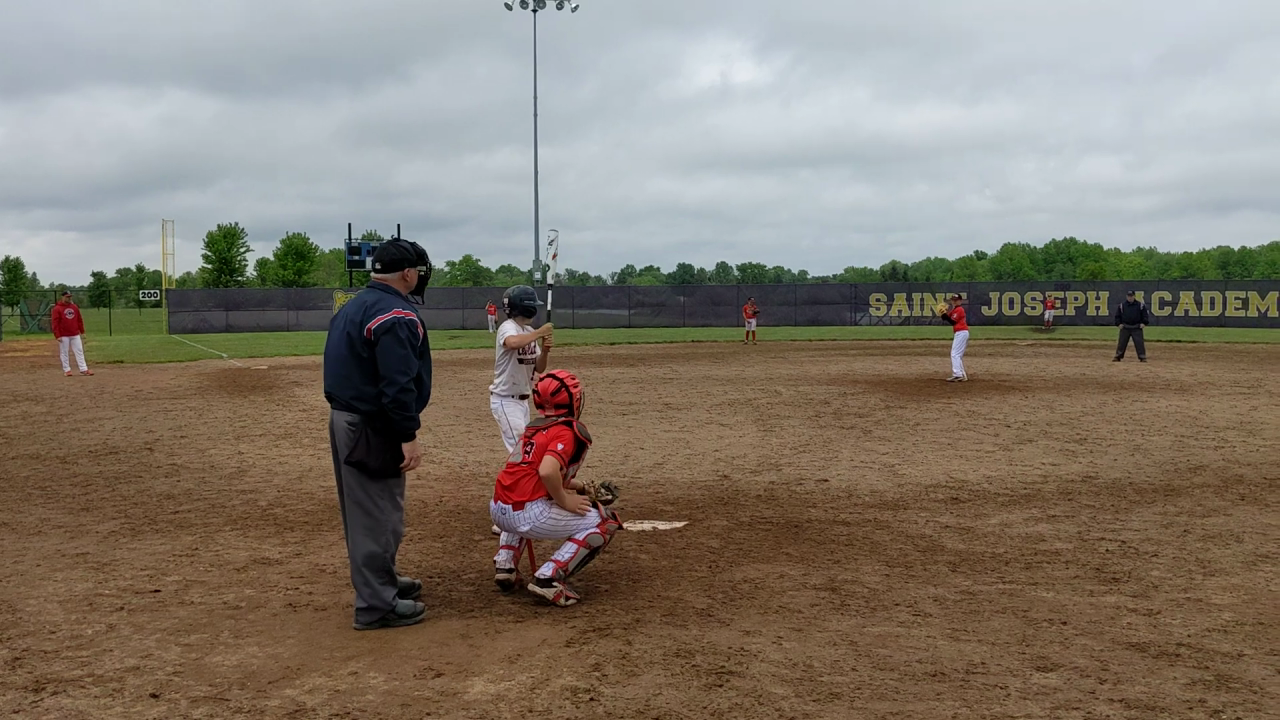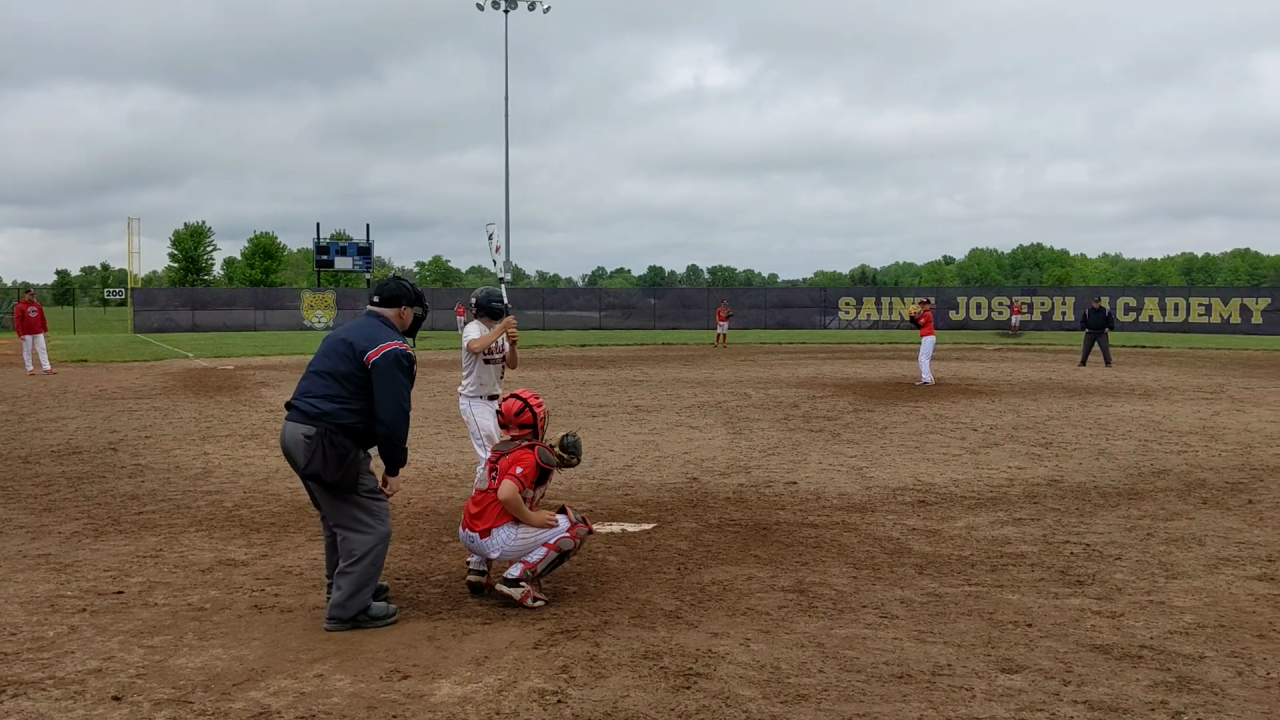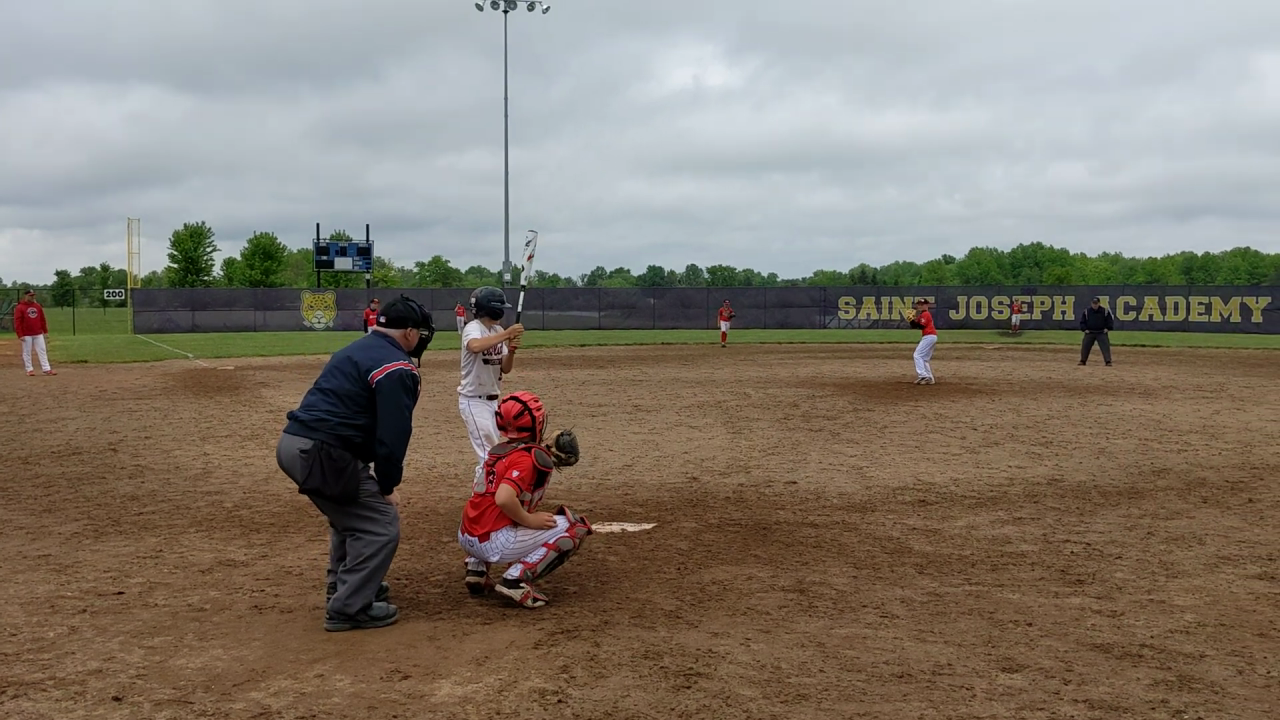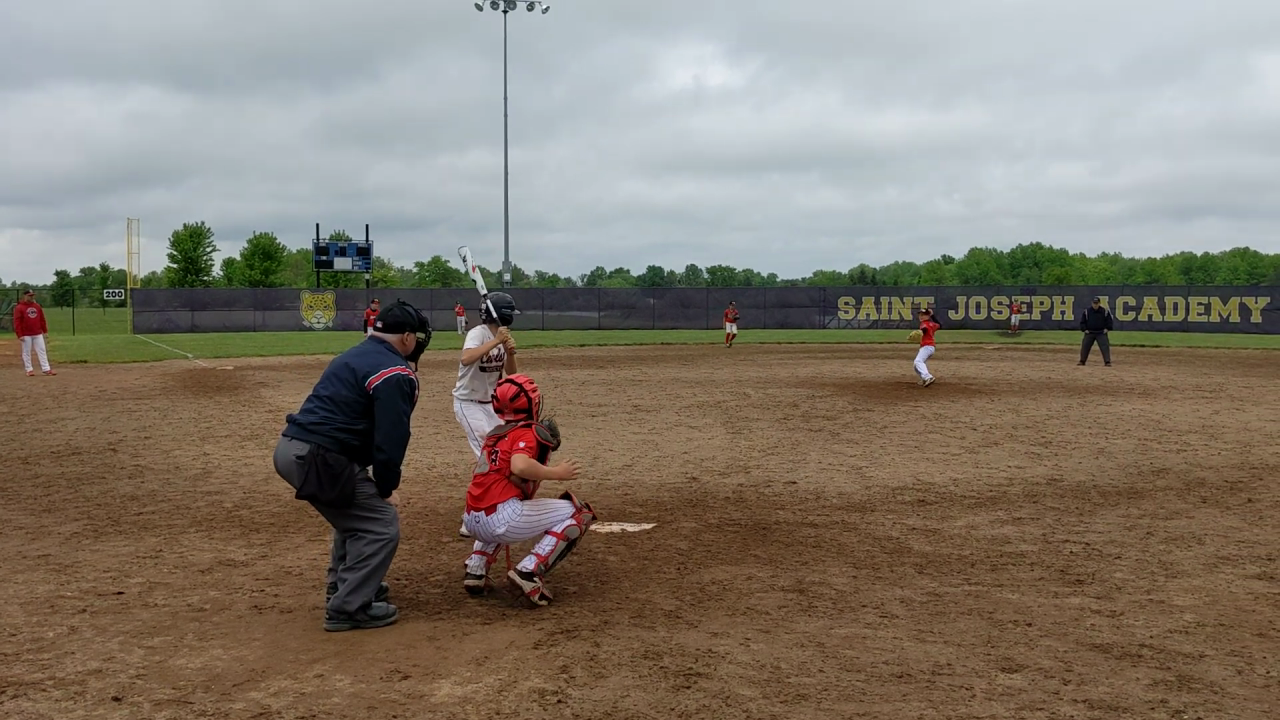
dt=0.5s
person 1, frame 1
left shoulder: (351, 307)
right shoulder: (396, 314)
right elbow: (398, 384)
right wrist: (408, 436)
left hip: (344, 418)
right hip: (371, 427)
left knee: (364, 511)
right knee: (378, 516)
left ankle: (378, 582)
right ankle: (376, 606)
person 1, frame 2
left shoulder: (346, 331)
right shoulder: (392, 348)
right elbow: (392, 414)
right wrist: (393, 468)
left hip: (297, 430)
right hip: (326, 440)
left knee: (342, 514)
right knee: (370, 521)
left ankle: (345, 586)
right ankle: (348, 608)
person 1, frame 3
left shoulder: (354, 351)
right shoulder: (397, 368)
right elbow: (393, 433)
right wrist: (387, 485)
left hip: (294, 442)
right hip: (322, 453)
left knee: (353, 513)
right knee: (381, 524)
left ankle: (344, 586)
right ankle: (348, 608)
person 1, frame 4
left shoulder: (354, 356)
right shoulder: (395, 374)
right elbow: (391, 438)
right wrist: (387, 488)
left hip: (292, 447)
right hip: (319, 457)
left knee: (356, 513)
right knee: (382, 524)
left ankle: (344, 587)
right ankle: (348, 607)
person 2, frame 1
left shoulder: (535, 428)
right shoulder: (570, 431)
right elbow: (546, 471)
left wrist: (573, 485)
right wrist: (564, 501)
left hip: (499, 510)
right hip: (525, 514)
right knee: (606, 522)
left ankle: (505, 564)
right ankle: (549, 578)
person 2, frame 2
left shoulder: (501, 448)
right shoulder: (532, 454)
right elbow: (506, 495)
right wrist: (531, 518)
left hip: (468, 533)
right hip: (496, 540)
right knee: (577, 527)
left ankle: (478, 568)
right ankle: (518, 579)
person 2, frame 3
left shoulder: (499, 450)
right shoulder: (527, 457)
right elbow: (503, 499)
right wrist: (530, 520)
left hip: (467, 537)
right hip: (495, 544)
right knee: (576, 527)
left ankle: (477, 569)
right ankle: (518, 580)
person 2, frame 4
left shoulder: (496, 434)
right shoulder: (528, 432)
right elbow: (519, 466)
right wrist: (556, 473)
left hip: (474, 518)
right hip: (501, 518)
right knee: (579, 514)
left ankle: (477, 570)
right ankle: (529, 572)
person 3, frame 1
left shoulder: (529, 332)
right shoulder: (507, 327)
left elbow: (539, 368)
right elbow: (513, 343)
left wrist: (545, 350)
right wrist: (538, 335)
left hip: (523, 401)
right hip: (506, 402)
person 3, frame 2
left shoulder: (498, 331)
right shoulder: (473, 328)
left elbow: (512, 364)
right elbow: (475, 347)
left wrist: (512, 344)
right wrist: (501, 328)
left hip: (493, 401)
right hip: (475, 402)
left knee: (491, 453)
right knee: (489, 455)
person 3, frame 3
left shoulder: (498, 331)
right shoulder: (473, 328)
left elbow: (506, 369)
right elbow: (475, 346)
left wrist: (511, 351)
right wrist: (506, 334)
left hip: (492, 401)
right hip: (474, 402)
right knee: (489, 456)
person 3, frame 4
left shoulder: (501, 336)
right shoulder: (477, 333)
left elbow: (511, 371)
right elbow: (466, 358)
left wrist: (510, 352)
right wrist: (495, 341)
left hip: (489, 404)
right hip: (469, 404)
